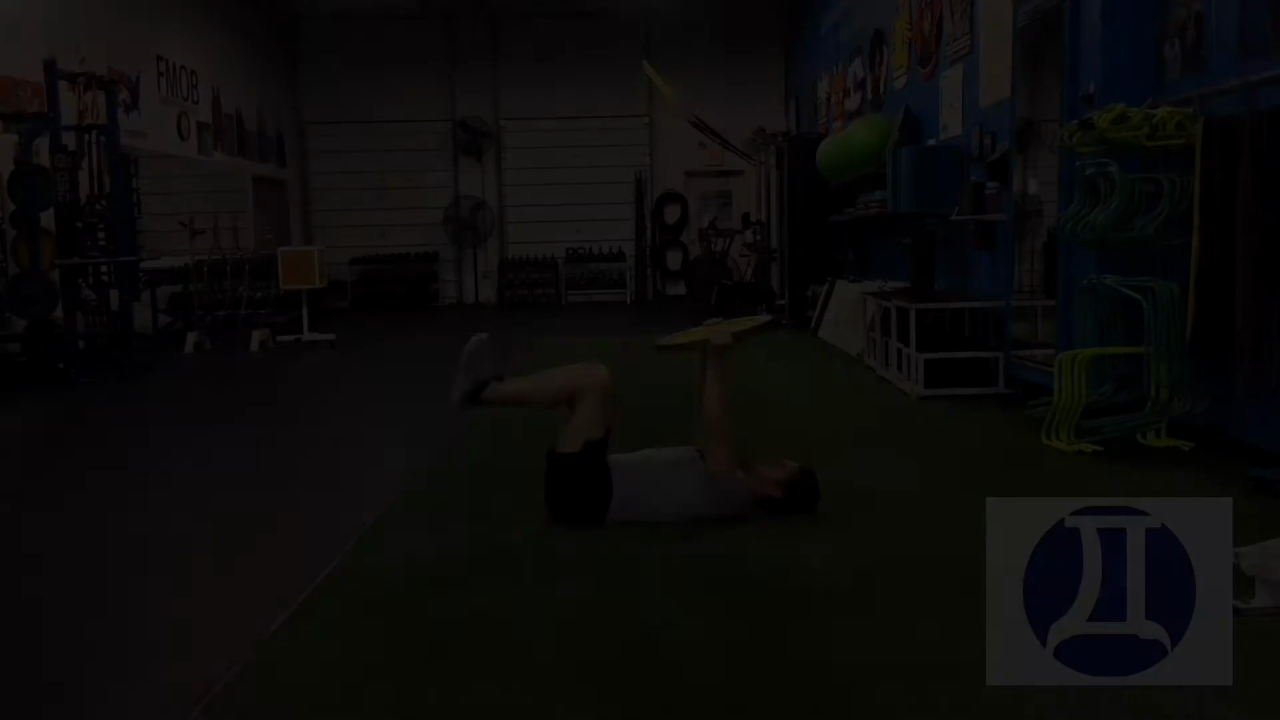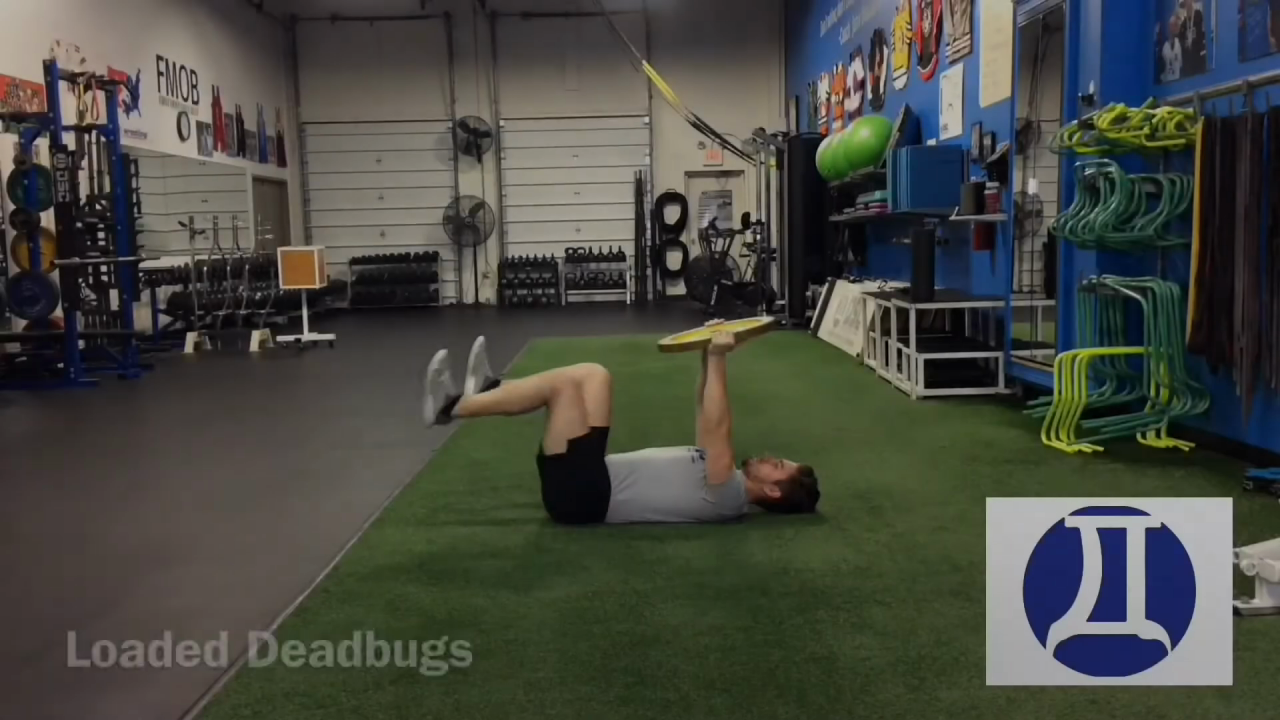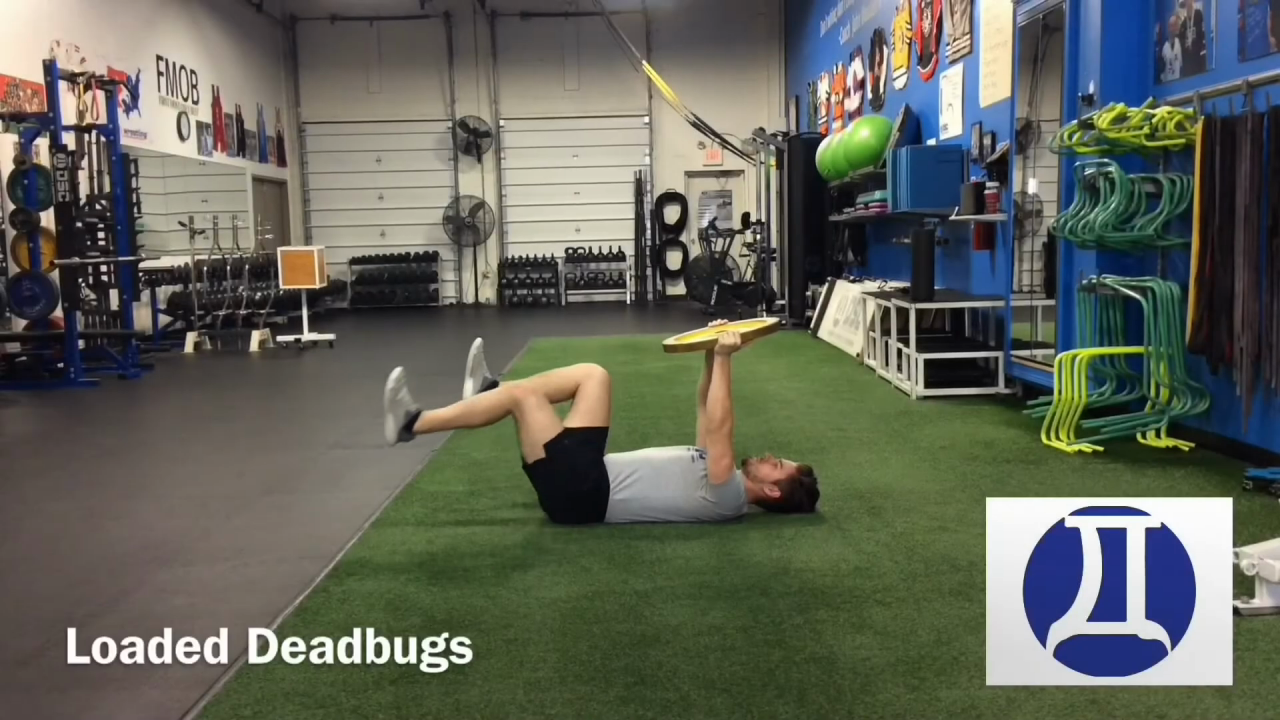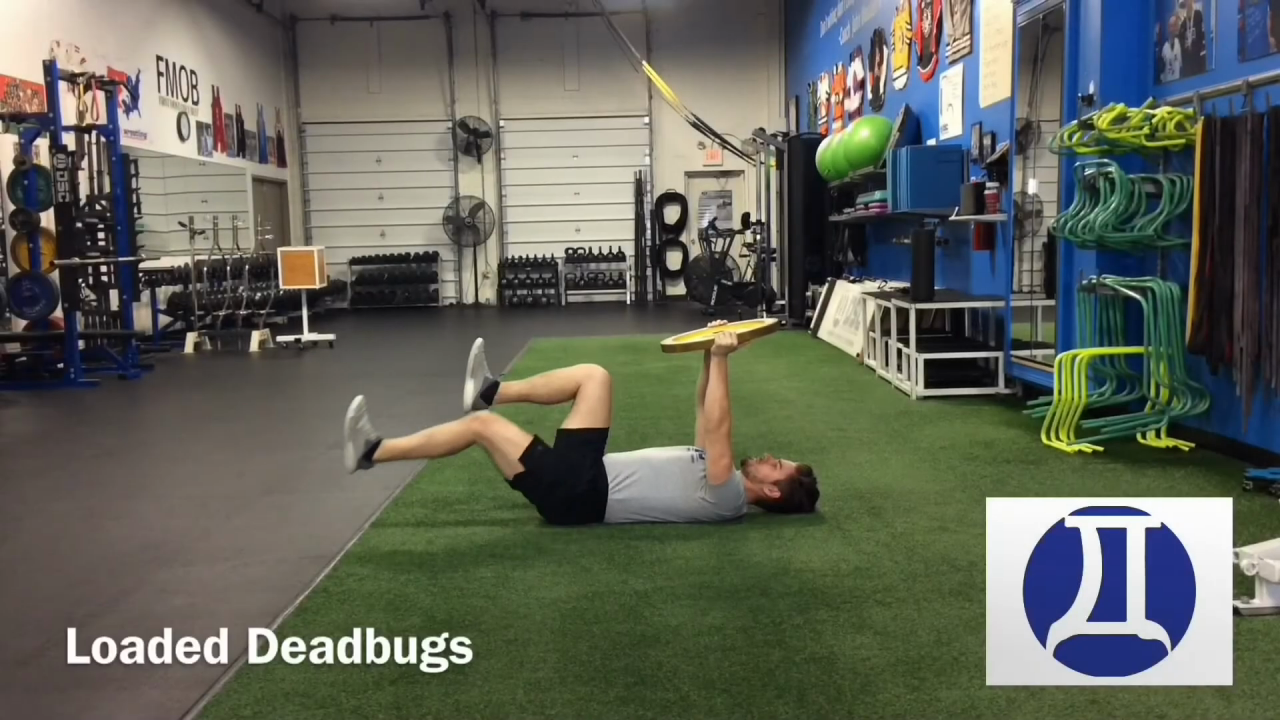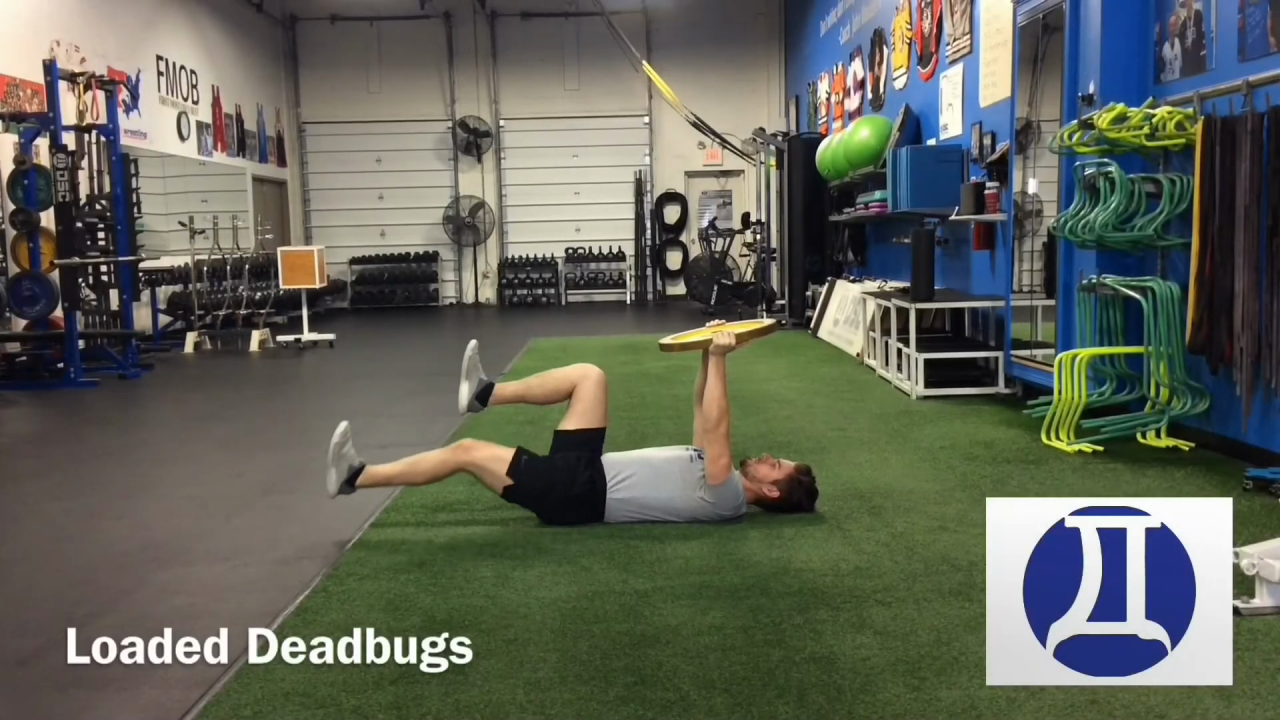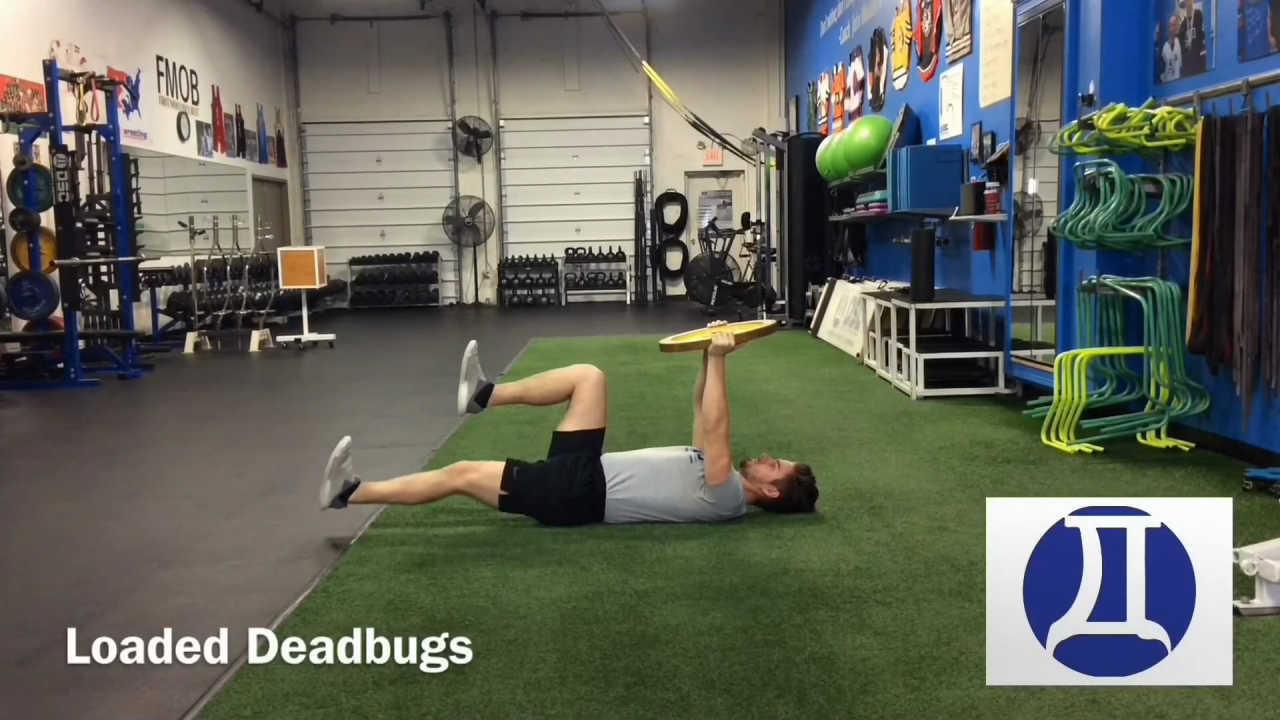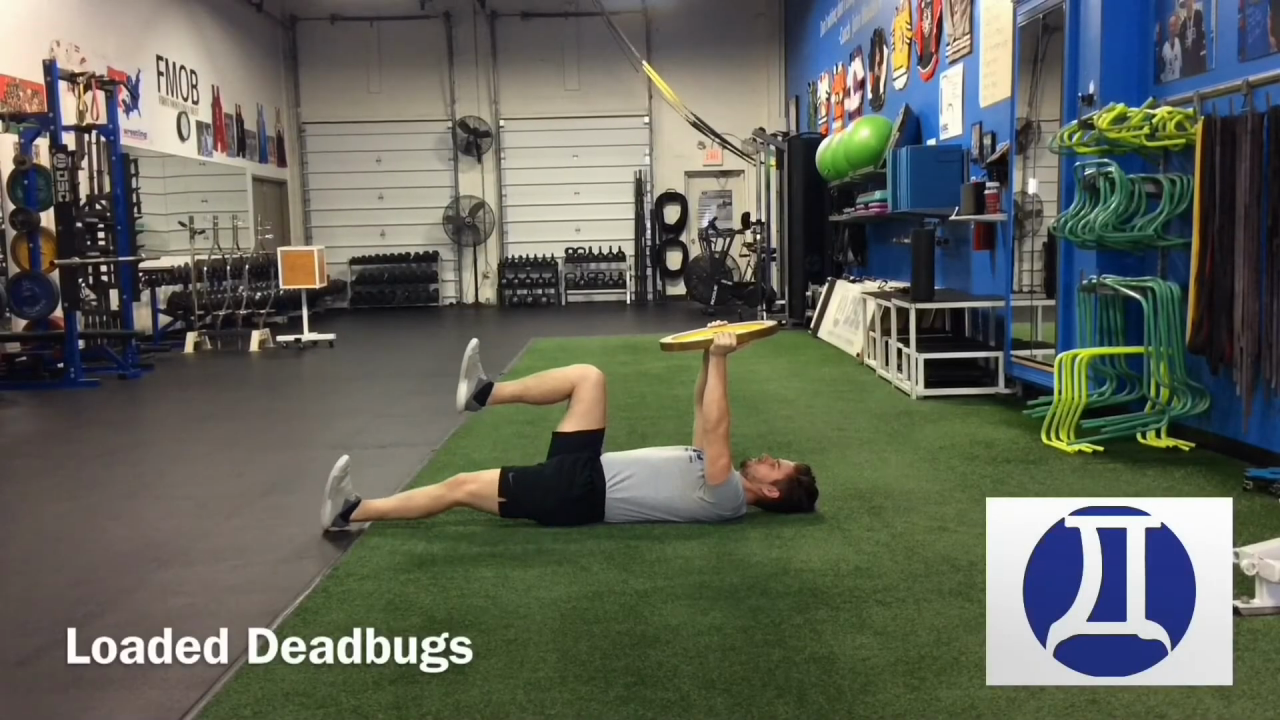
dt=0.3s
person 1, frame 1
left shoulder: (730, 495)
right shoulder: (728, 478)
left elbow: (716, 430)
right elbow: (713, 430)
left wrist: (714, 360)
right wrist: (709, 357)
left hip: (584, 494)
right hip: (599, 482)
left knee: (593, 381)
right knee: (594, 379)
left ankle: (481, 392)
right ankle: (493, 387)
person 1, frame 2
left shoulder: (727, 497)
right shoulder: (724, 482)
left elbow: (716, 430)
right elbow: (707, 417)
left wrist: (716, 359)
right wrist: (708, 360)
left hip: (583, 495)
right hip: (596, 478)
left knee: (564, 383)
right knee: (593, 376)
left ankle: (452, 406)
right ankle: (489, 391)
person 1, frame 3
left shoulder: (728, 497)
right shoulder: (724, 478)
left elbow: (719, 429)
right elbow: (705, 411)
left wrist: (723, 360)
right wrist: (711, 356)
left hip: (581, 494)
right hip: (590, 472)
left knee: (521, 395)
right knee: (593, 374)
left ankle: (412, 422)
right ankle: (491, 391)
person 1, frame 4
left shoulder: (726, 497)
right shoulder: (723, 477)
left elbow: (717, 429)
right elbow: (705, 413)
left wrist: (720, 360)
right wrist: (709, 358)
left hip: (578, 495)
right hip: (589, 471)
left knee: (483, 423)
right knee: (594, 375)
left ankle: (373, 451)
right ankle: (492, 389)
person 1, frame 5
left shoulder: (726, 497)
right shoulder: (721, 477)
left elbow: (716, 429)
right elbow: (703, 414)
left wrist: (718, 360)
right wrist: (708, 359)
left hip: (579, 494)
right hip: (585, 471)
left knee: (467, 451)
right knee: (590, 375)
left ankle: (356, 476)
right ankle: (486, 393)
person 1, frame 6
left shoulder: (726, 497)
right shoulder: (722, 479)
left elbow: (715, 429)
right elbow: (702, 414)
left wrist: (717, 361)
right wrist: (707, 358)
left hip: (579, 494)
right hip: (585, 471)
left knee: (462, 474)
right knee: (588, 377)
left ankle: (352, 491)
right ankle: (487, 395)
person 1, frame 7
left shoulder: (726, 498)
right shoulder: (724, 479)
left elbow: (716, 430)
right elbow: (703, 413)
left wrist: (719, 360)
right wrist: (709, 359)
left hip: (580, 495)
right hip: (585, 471)
left knee: (463, 487)
right knee: (588, 376)
left ankle: (352, 511)
right ankle: (485, 393)
